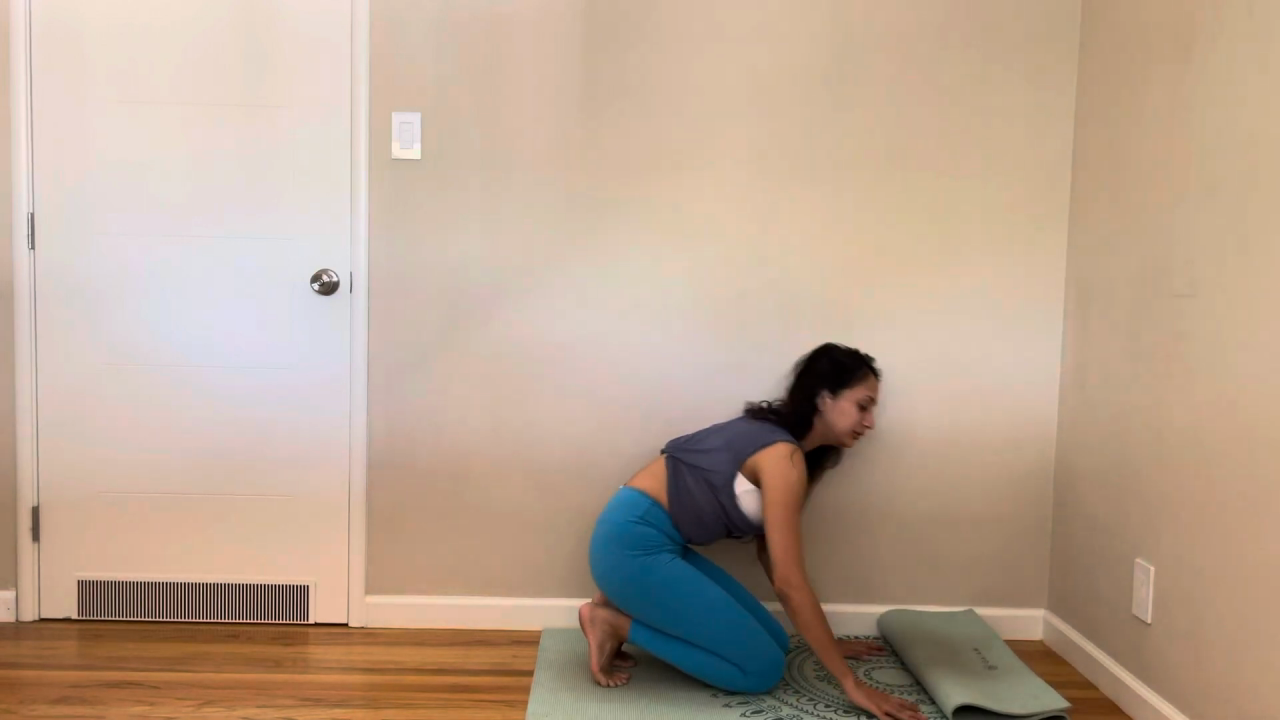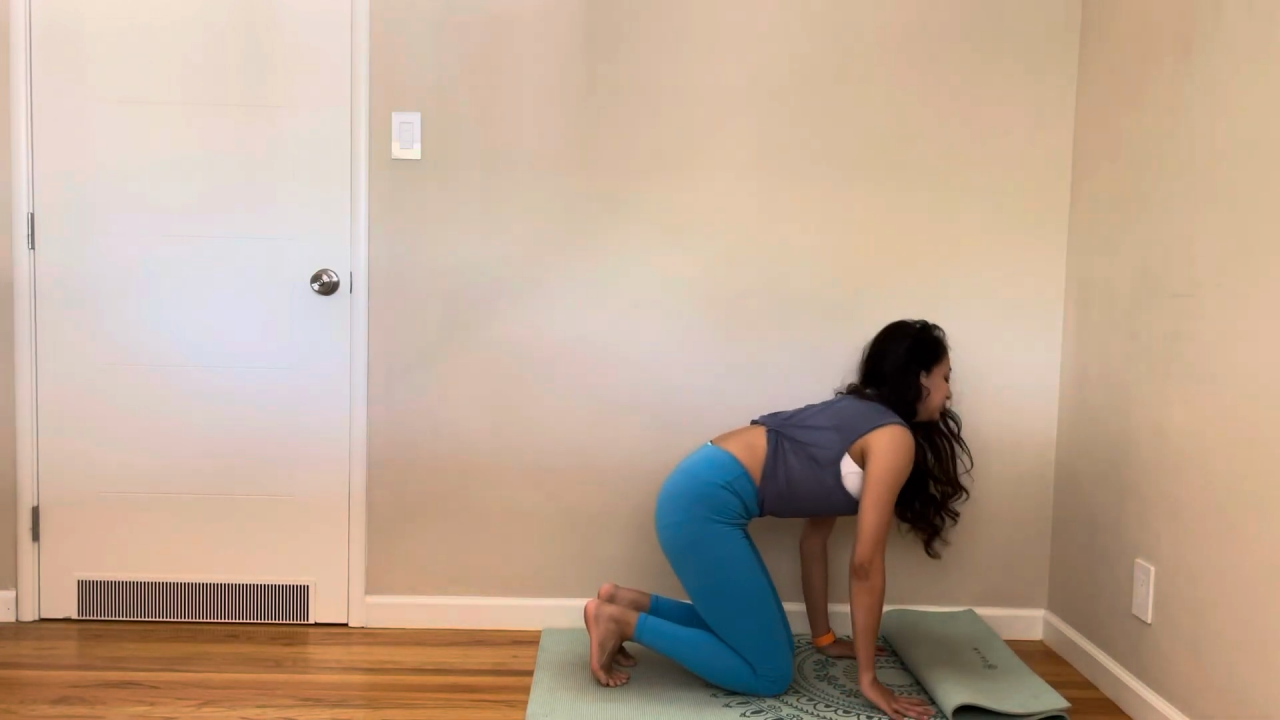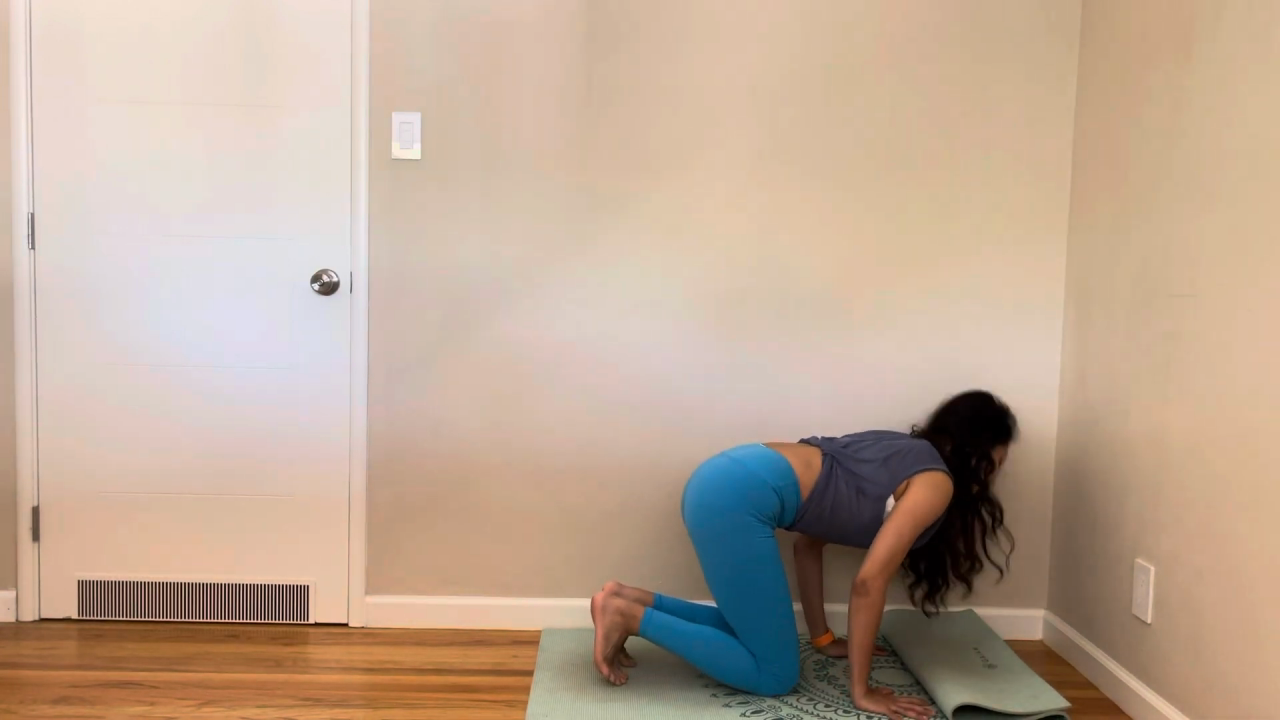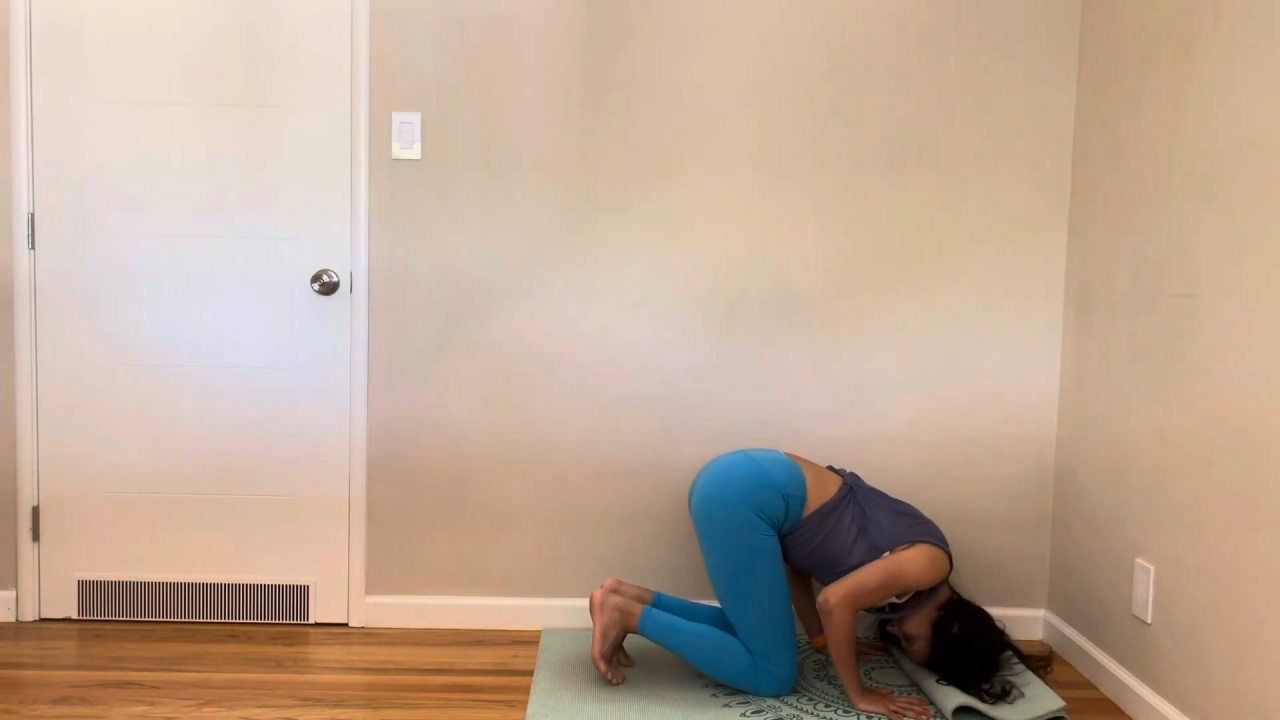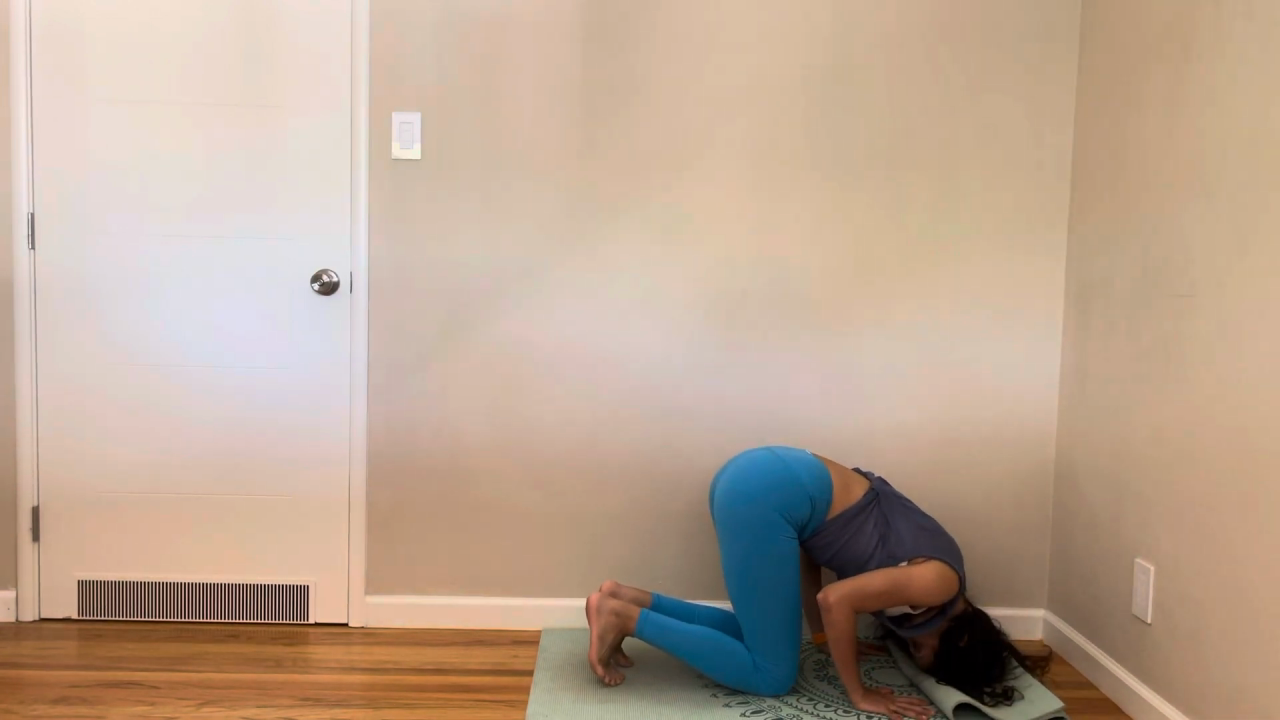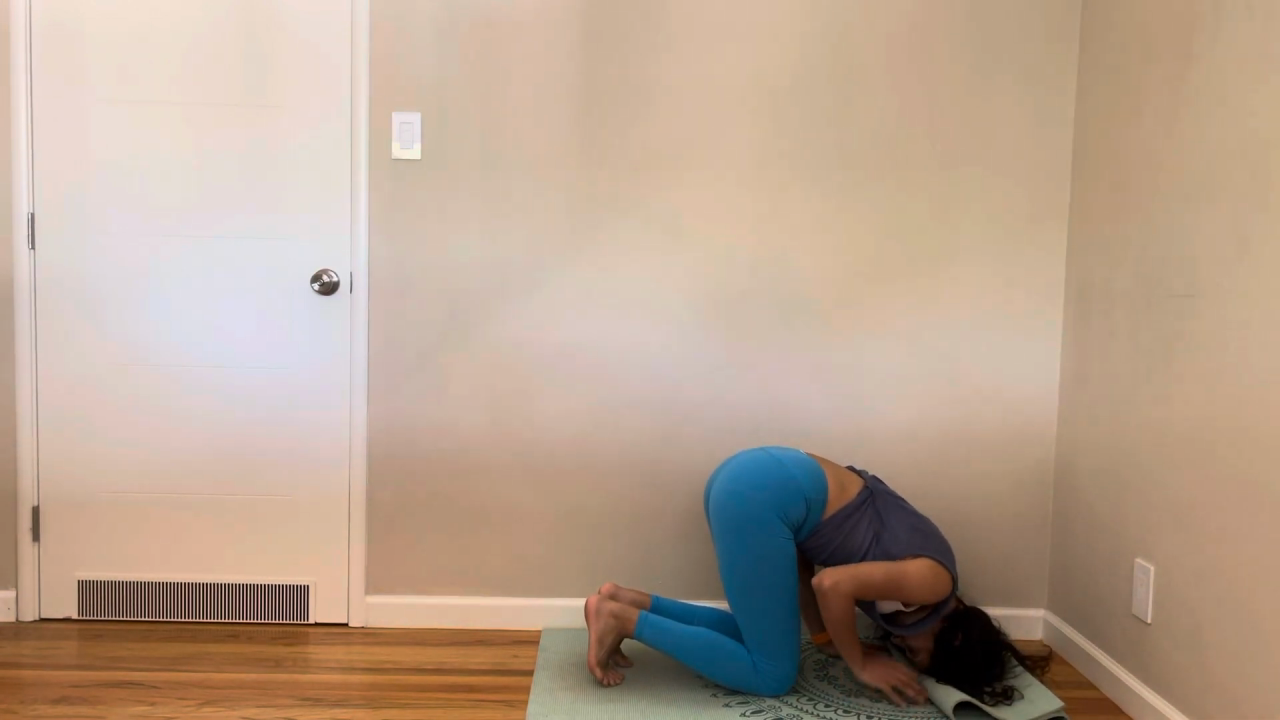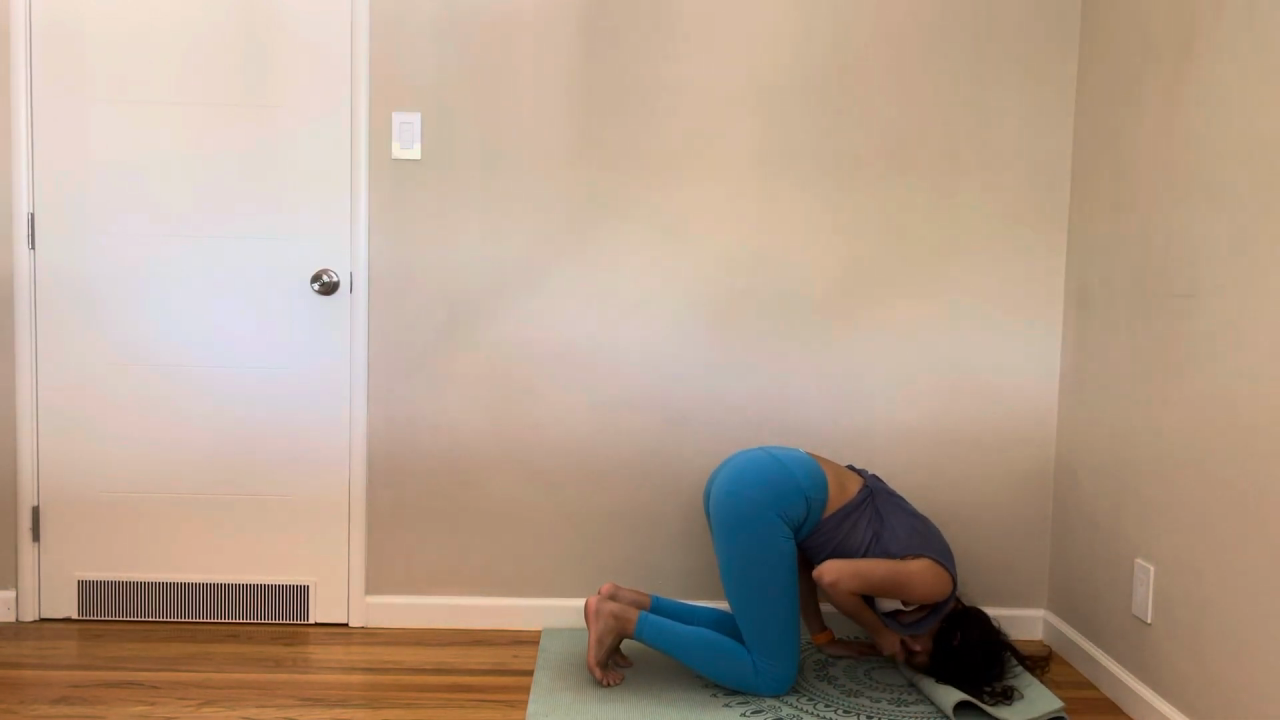
dt=0.7s
person 1, frame 1
left shoulder: (773, 436)
right shoulder: (783, 456)
left elbow: (772, 549)
right elbow: (789, 583)
left wrist: (827, 641)
right wrist: (850, 683)
left hip: (654, 539)
right hip: (634, 544)
left knee: (773, 642)
right knee: (762, 670)
left ankle: (623, 607)
right ankle: (617, 625)
person 1, frame 2
left shoulder: (861, 418)
right shoulder: (895, 438)
left elbow: (815, 536)
right elbow: (866, 563)
left wrist: (824, 637)
right wrist: (868, 679)
left hip: (700, 492)
right hip: (705, 504)
left knee: (768, 644)
right knee: (770, 676)
left ankle: (628, 602)
right ankle: (621, 622)
person 1, frame 3
left shoulder: (904, 453)
right shoulder: (936, 482)
left elbow: (809, 542)
right elbow: (869, 581)
left wrist: (822, 638)
left hip: (721, 481)
right hip: (736, 498)
left knee: (752, 631)
right knee: (773, 673)
left ankle: (630, 597)
right ankle: (630, 615)
person 1, frame 4
left shoulder: (907, 549)
right shoulder: (929, 563)
left elbow: (796, 564)
right elbow: (835, 601)
left wrist: (821, 639)
left hip: (735, 481)
right hip: (743, 497)
left knee: (756, 635)
right knee: (771, 675)
left ankle: (629, 596)
right ankle: (628, 614)
person 1, frame 5
left shoulder: (927, 564)
right shoulder: (940, 582)
left elbow: (804, 552)
right elbow: (835, 600)
left wrist: (824, 638)
left hip: (753, 476)
right hip: (766, 495)
left knee: (757, 637)
right knee: (771, 675)
left ankle: (626, 598)
right ankle: (624, 618)
person 1, frame 6
left shoulder: (920, 565)
right shoulder: (933, 581)
left elbow: (800, 558)
right elbow: (831, 586)
left wrist: (824, 638)
right wrist: (861, 665)
left hip: (751, 477)
right hip: (761, 496)
left knee: (756, 639)
right knee: (771, 677)
left ankle: (624, 599)
right ankle: (624, 619)
person 1, frame 7
left shoulder: (918, 565)
right shoulder: (934, 582)
left elbow: (806, 559)
right elbow: (833, 577)
left wrist: (823, 638)
right wrist: (880, 632)
left hip: (749, 476)
right hip: (762, 498)
left knee: (758, 638)
right knee: (772, 676)
left ankle: (624, 599)
right ankle: (624, 621)
